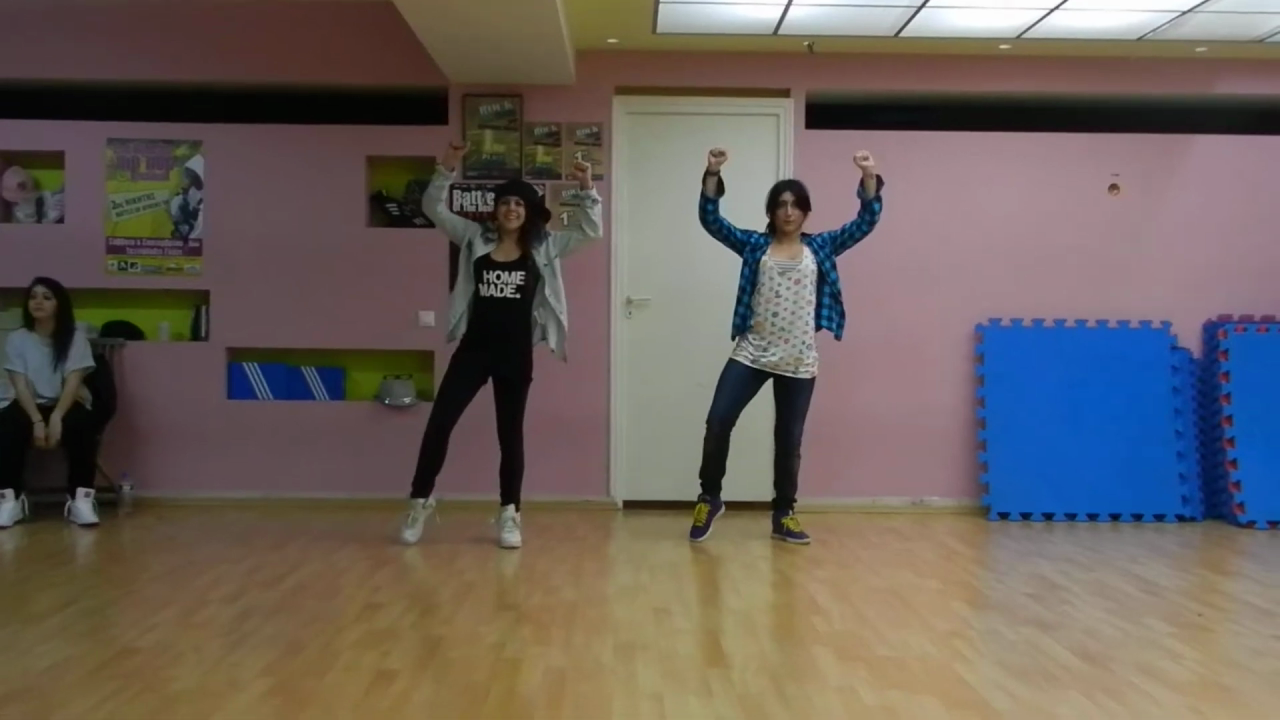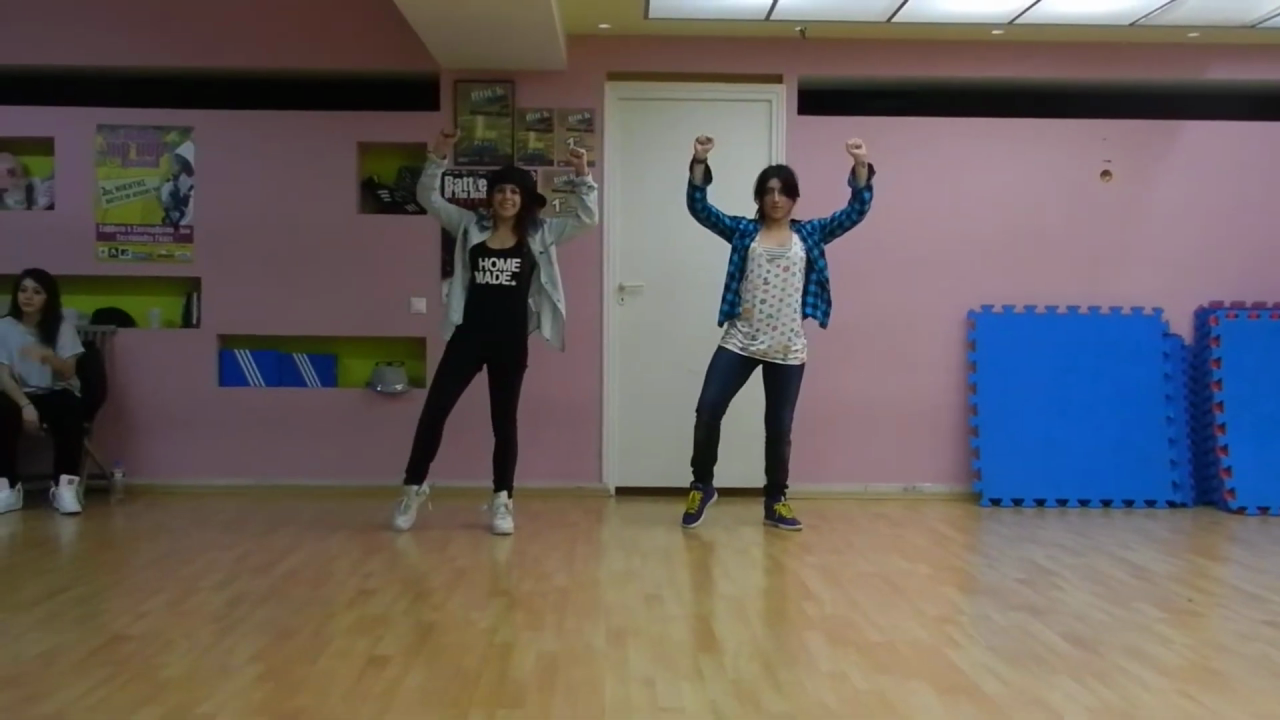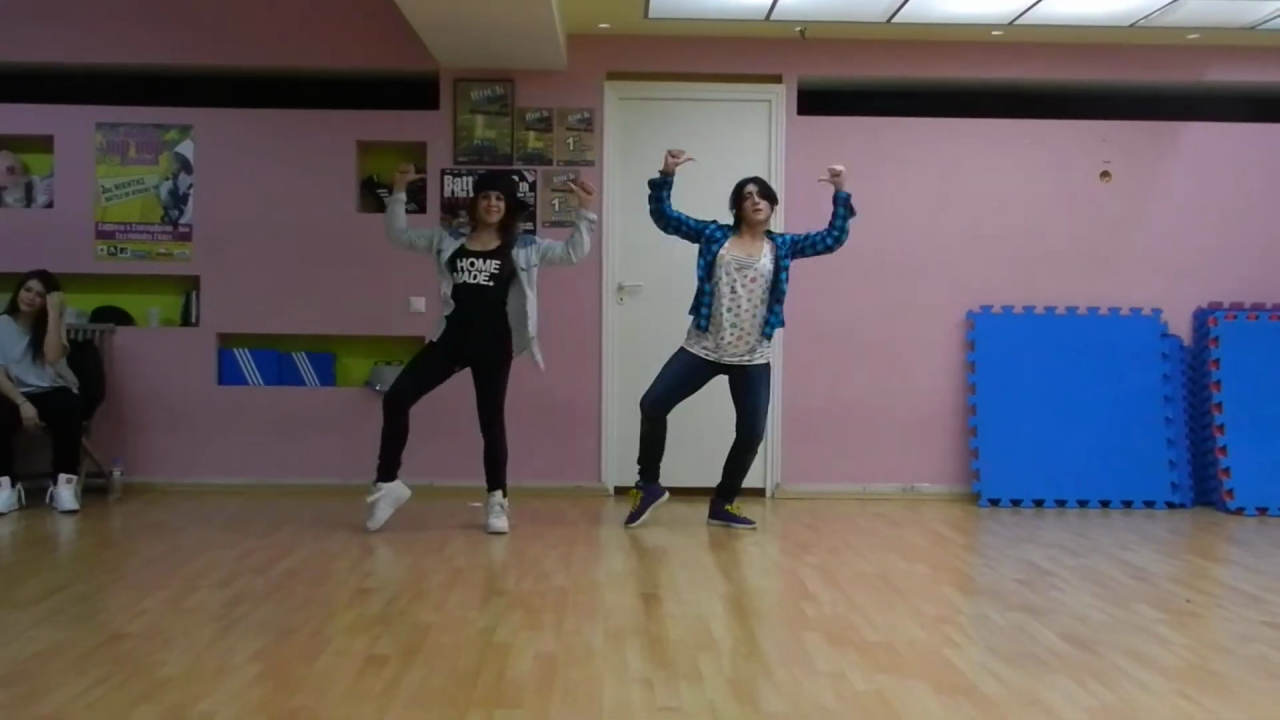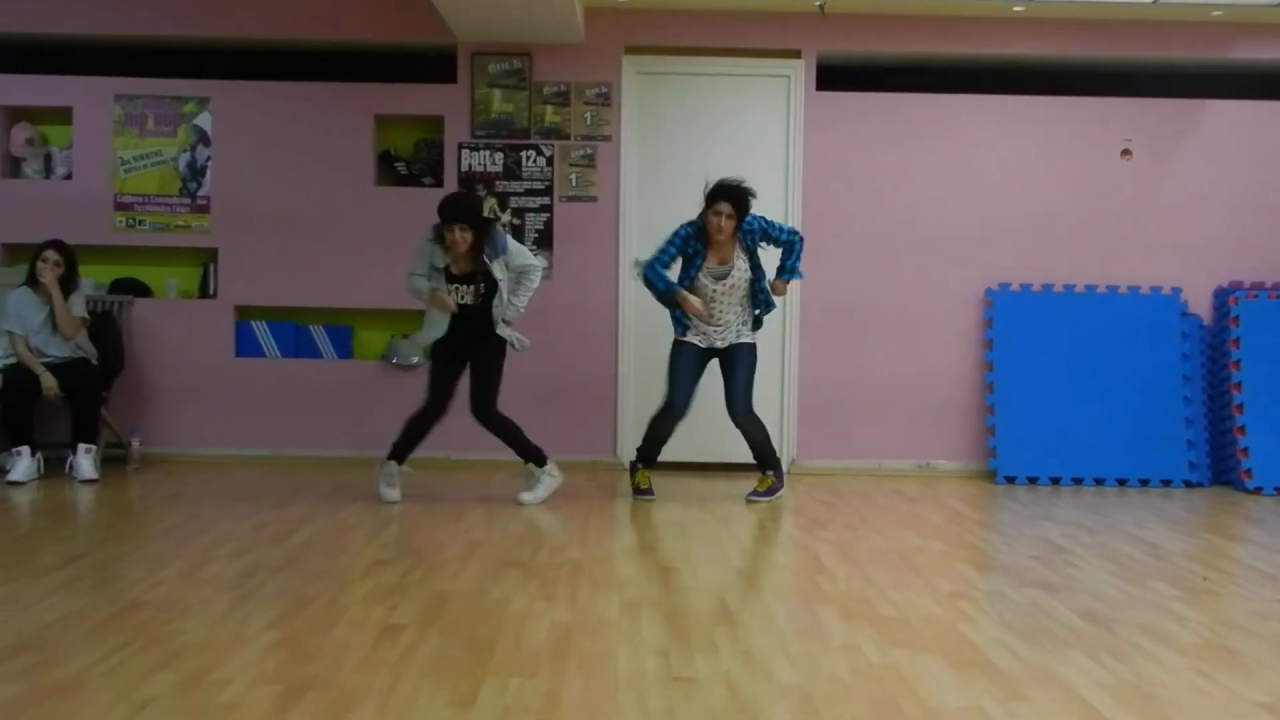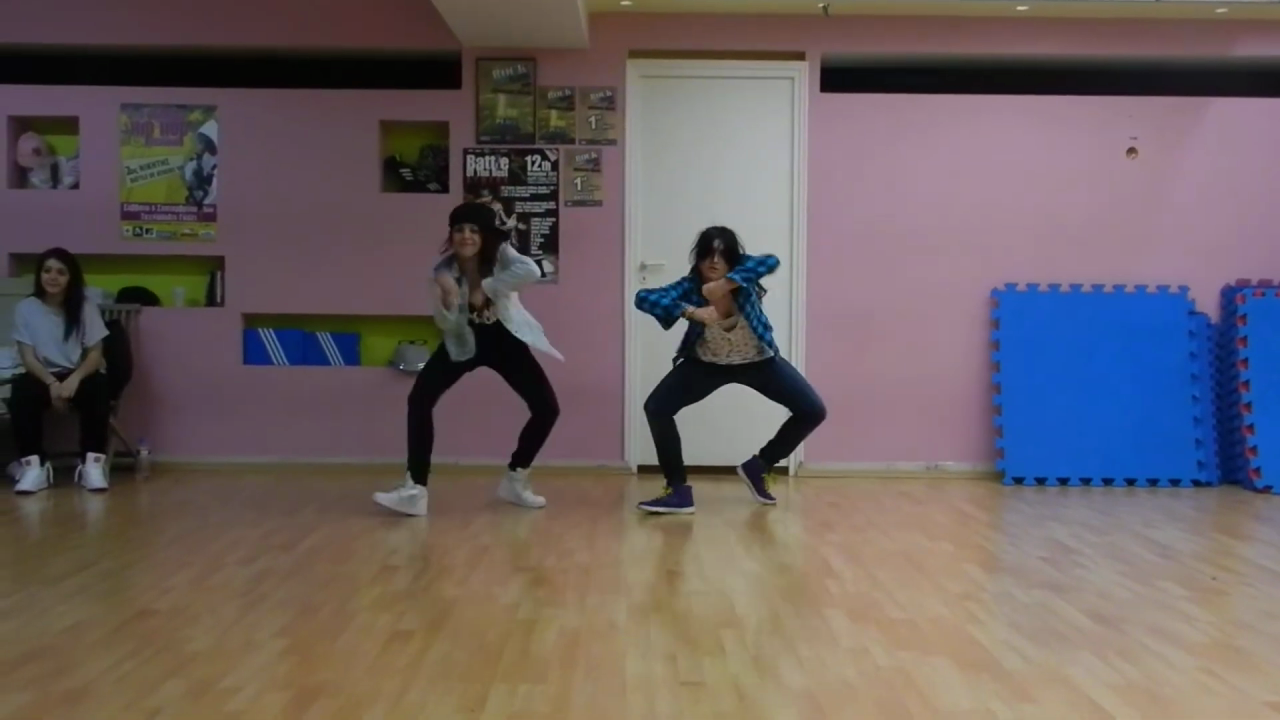
dt=1s
person 1, frame 1
left shoulder: (544, 246)
right shoulder: (475, 238)
left elbow: (590, 230)
right elbow: (434, 208)
left wrist: (586, 189)
right wrist: (446, 169)
left hip: (515, 353)
right hip: (474, 348)
left knee: (510, 434)
right knee: (439, 424)
left ankle: (510, 516)
right ankle: (420, 502)
person 1, frame 2
left shoulder: (539, 234)
right shoulder: (471, 226)
left elbow: (586, 217)
right elbow: (429, 198)
left wrist: (582, 176)
right wrist: (438, 158)
left hip: (511, 341)
right hip: (469, 335)
left knee: (504, 421)
right knee: (434, 411)
left ankle: (502, 502)
right ankle: (413, 489)
person 1, frame 3
left shoulder: (523, 246)
right shoulder: (449, 239)
left elbow: (574, 253)
right elbow: (398, 235)
left wrist: (584, 211)
right wrist: (398, 193)
left hip: (493, 343)
right hip: (451, 338)
left knee: (491, 422)
right knee: (396, 400)
left ankle: (497, 502)
right ankle: (387, 486)
person 1, frame 4
left shoulder: (498, 243)
right shoulder: (433, 244)
left elbow: (532, 269)
right elbow: (416, 278)
left wrist: (510, 310)
right wrist: (433, 295)
left hip: (487, 333)
right hip: (448, 332)
left knee: (484, 409)
right knee: (435, 404)
left ankle: (542, 470)
right ankle: (393, 467)
person 1, frame 5
left shoulder: (500, 254)
right shoulder: (447, 268)
left elbow: (530, 271)
right elbow: (444, 322)
left wrist: (487, 289)
right wrist: (448, 302)
left hip: (505, 343)
right hip: (463, 343)
left knee: (548, 408)
right knee: (418, 401)
left ankle: (516, 478)
right ankle: (415, 490)
person 2, frame 1
left shoulder: (821, 247)
right shoulder: (755, 245)
left elbow: (865, 222)
right elbow: (711, 220)
left wrist: (869, 177)
right wrist: (712, 174)
left hip: (799, 362)
right hip: (752, 355)
left knee: (789, 440)
right knee: (718, 422)
left ankle: (783, 515)
right ankle: (709, 499)
person 2, frame 2
left shoulder: (809, 234)
right shoulder: (743, 231)
left elbow: (856, 211)
right elbow: (699, 208)
left wrist: (861, 166)
right wrist: (699, 162)
left hip: (788, 348)
right hip: (740, 342)
left knee: (780, 427)
right knee: (708, 410)
left ankle: (776, 502)
right ankle: (702, 487)
person 2, frame 3
left shoulder: (781, 246)
right shoulder: (715, 235)
left elbow: (834, 237)
right elbow: (662, 216)
left wrist: (839, 191)
right wrist: (666, 175)
left hip: (752, 356)
right hip: (703, 348)
left knee: (752, 431)
right knee: (653, 405)
left ankle: (723, 503)
right ankle: (649, 485)
person 2, frame 4
left shoulder: (751, 228)
right shoulder: (688, 234)
left elbow: (793, 239)
right elbow: (651, 269)
left wrist: (786, 277)
right wrist: (677, 295)
left hip: (739, 337)
right hip: (694, 335)
left knee: (740, 409)
right knee: (676, 404)
left ankle: (771, 471)
right ankle: (642, 465)
person 2, frame 5
left shoulder: (741, 268)
right shoulder: (690, 285)
left elbow: (769, 261)
right elbow: (643, 298)
left wrist: (728, 283)
right wrist: (687, 311)
left hip: (756, 360)
right hip: (706, 363)
left knee: (813, 411)
right knee: (656, 407)
left ankle: (758, 467)
right ankle: (678, 489)
person 3, frame 1
left shoulder: (75, 337)
left elbow: (73, 383)
left wrist: (56, 417)
right wrist: (36, 421)
left hip: (66, 405)
right hip: (30, 405)
left knee: (80, 424)
left ankle: (81, 498)
person 3, frame 2
left shoulder: (62, 327)
left elbow: (69, 371)
left wrist: (47, 355)
right wrist: (25, 405)
left hip: (55, 394)
left knee: (70, 411)
left ankle: (65, 487)
person 3, frame 3
left shoulder: (53, 324)
left elbow: (53, 358)
left wrist: (54, 312)
right wrist: (22, 403)
left hip: (53, 393)
left knee: (70, 407)
left ankle: (64, 485)
person 3, frame 4
left shoulder: (73, 295)
right shoulder: (17, 297)
left elbow: (69, 332)
right elbow: (19, 347)
left wrist: (54, 290)
right wrist: (43, 374)
left hip: (72, 364)
right hip: (36, 364)
left knee: (88, 378)
right knee: (12, 381)
left ankle: (84, 454)
right ankle: (24, 456)
person 3, frame 5
left shoulder: (85, 307)
right shoulder: (26, 308)
left elbow: (95, 354)
right elbow: (28, 358)
left wrist: (75, 379)
right wrist: (52, 383)
left hip: (79, 374)
right hip: (43, 375)
left knee: (97, 388)
right knee: (21, 390)
left ankle: (93, 463)
right ankle: (34, 465)
